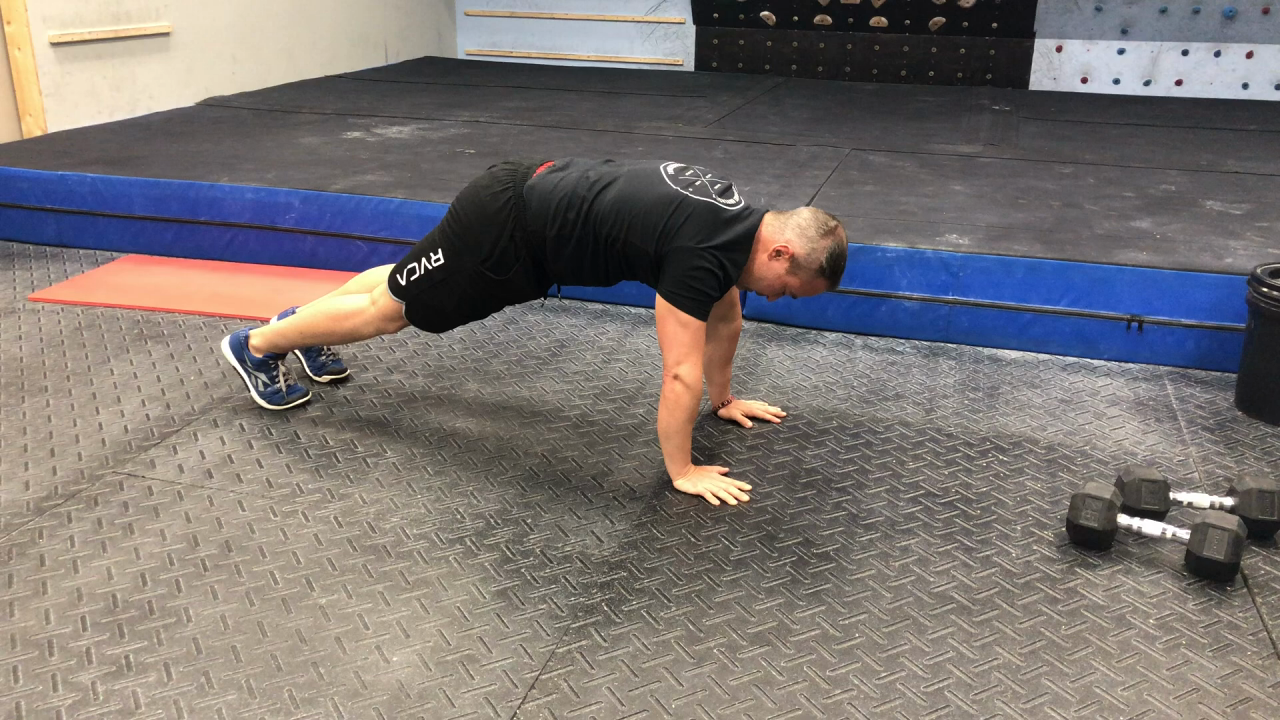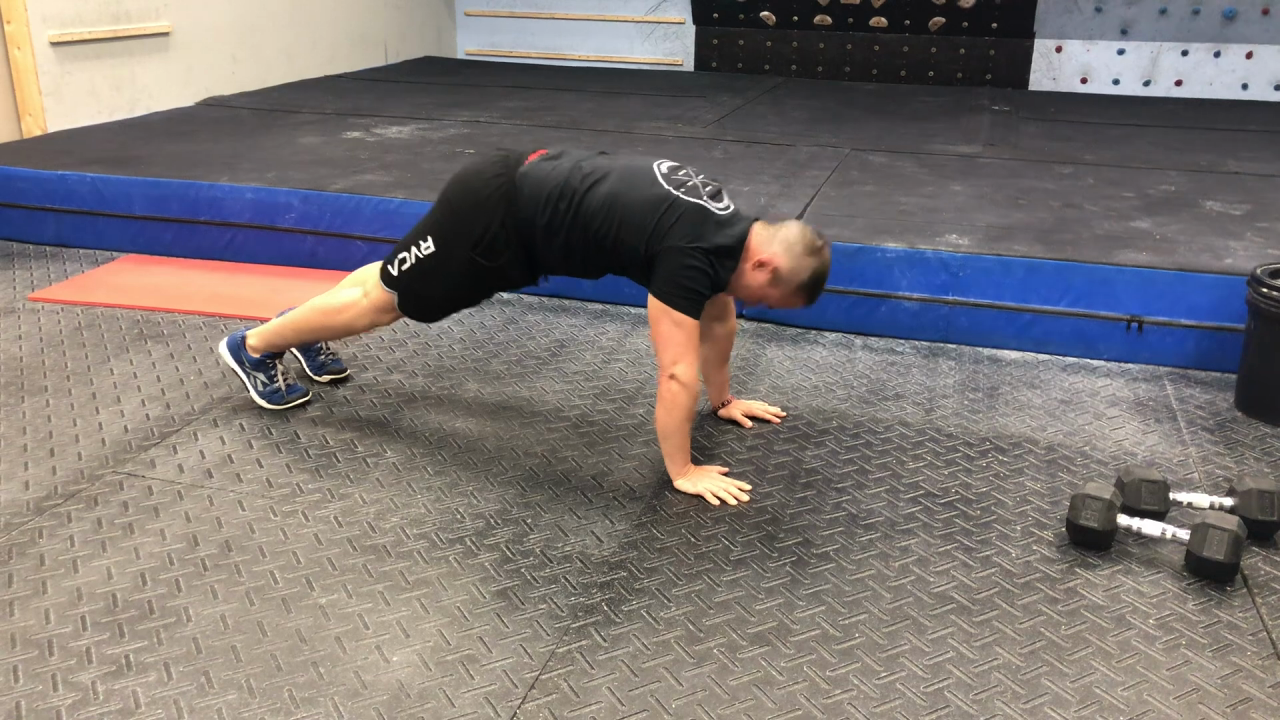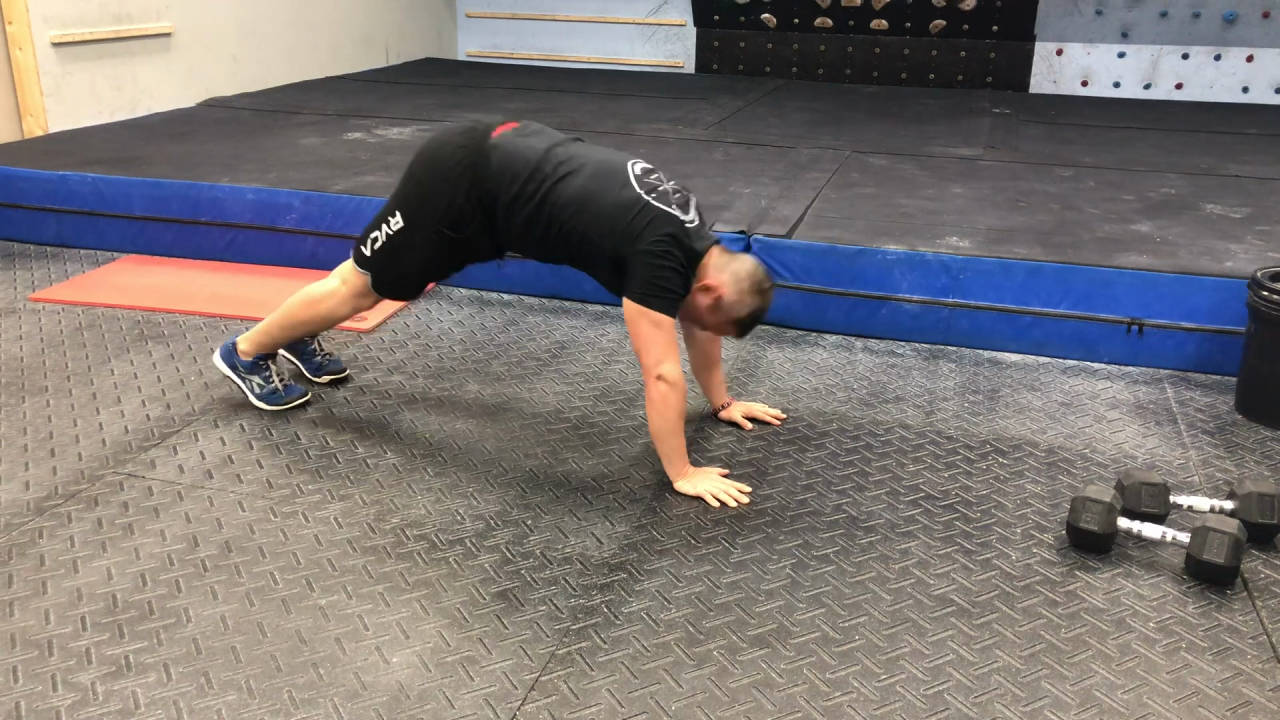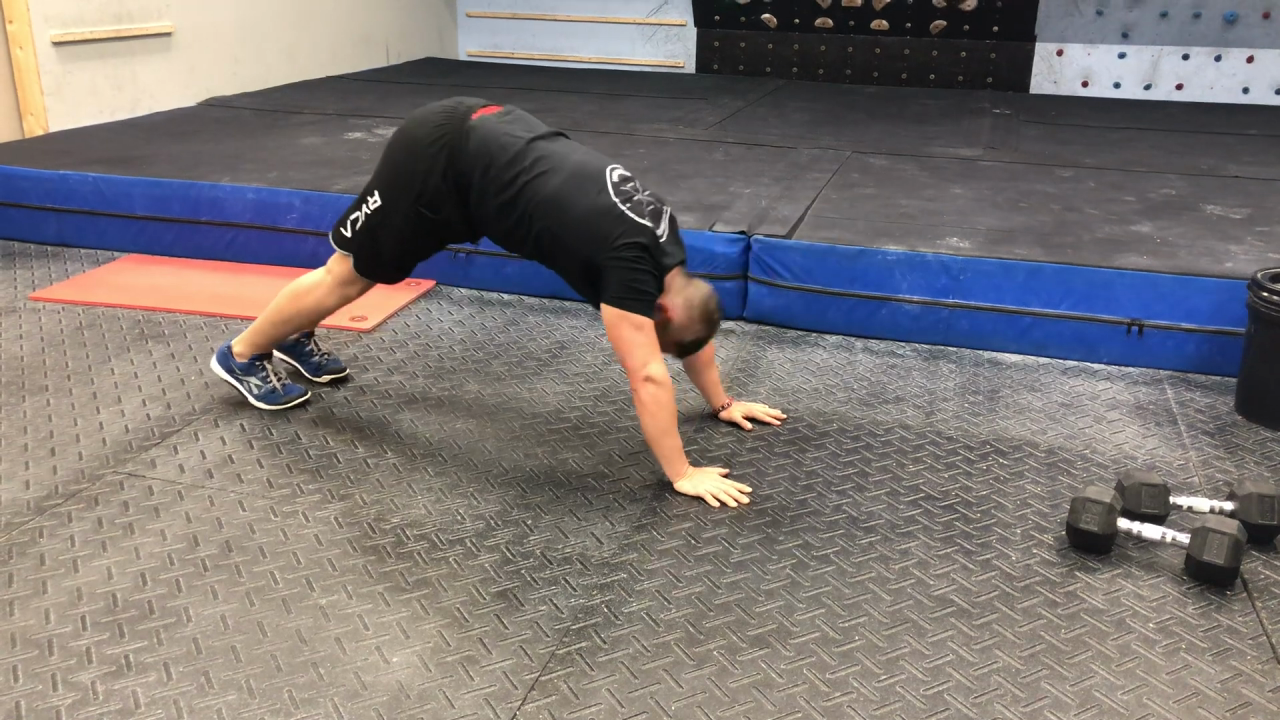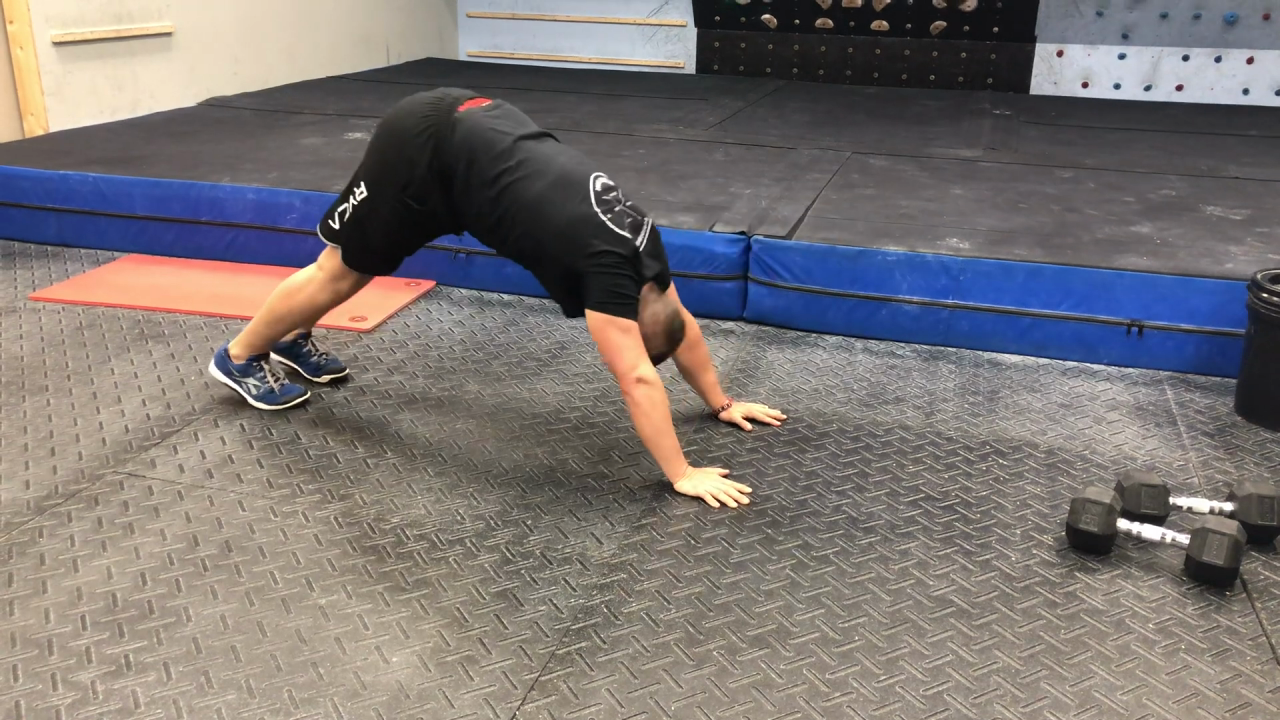
dt=0.2s
person 1, frame 1
left shoulder: (735, 220)
right shoulder: (705, 247)
left elbow: (725, 318)
right elbow: (681, 373)
left wrist: (723, 399)
right wrist: (682, 471)
left hip: (532, 203)
right hip: (508, 224)
left knee: (409, 281)
right knee: (395, 309)
left ankle: (302, 324)
right ankle: (256, 345)
person 1, frame 2
left shoulder: (725, 228)
right shoulder: (697, 250)
left elbow: (717, 318)
right elbow: (676, 372)
left wrist: (725, 399)
right wrist: (682, 472)
left hip: (523, 190)
right hip: (498, 209)
left knee: (400, 280)
right knee: (388, 298)
left ankle: (303, 329)
right ankle: (255, 346)
person 1, frame 3
left shoulder: (689, 239)
right shoulder: (662, 256)
left elbow: (698, 323)
right elbow: (661, 373)
left wrist: (721, 401)
right wrist: (682, 474)
left hip: (496, 158)
right hip: (466, 179)
left knee: (385, 270)
right knee: (366, 282)
left ankle: (298, 336)
right ankle: (246, 351)
person 1, frame 4
left shoulder: (658, 238)
right shoulder: (631, 260)
left elbow: (692, 328)
right elbow: (647, 375)
left wrist: (721, 402)
right wrist: (681, 474)
left hip: (477, 137)
right hip: (442, 154)
left knee: (372, 260)
right knee: (353, 270)
left ankle: (295, 338)
right ankle: (242, 355)
person 1, frame 5
left shoulder: (637, 245)
right shoulder: (608, 267)
left elbow: (682, 324)
right elbow: (637, 378)
left wrist: (722, 402)
right wrist: (683, 474)
left hip: (465, 128)
right hip: (427, 144)
left knee: (367, 257)
right knee: (344, 265)
left ankle: (292, 339)
right ankle: (240, 357)
